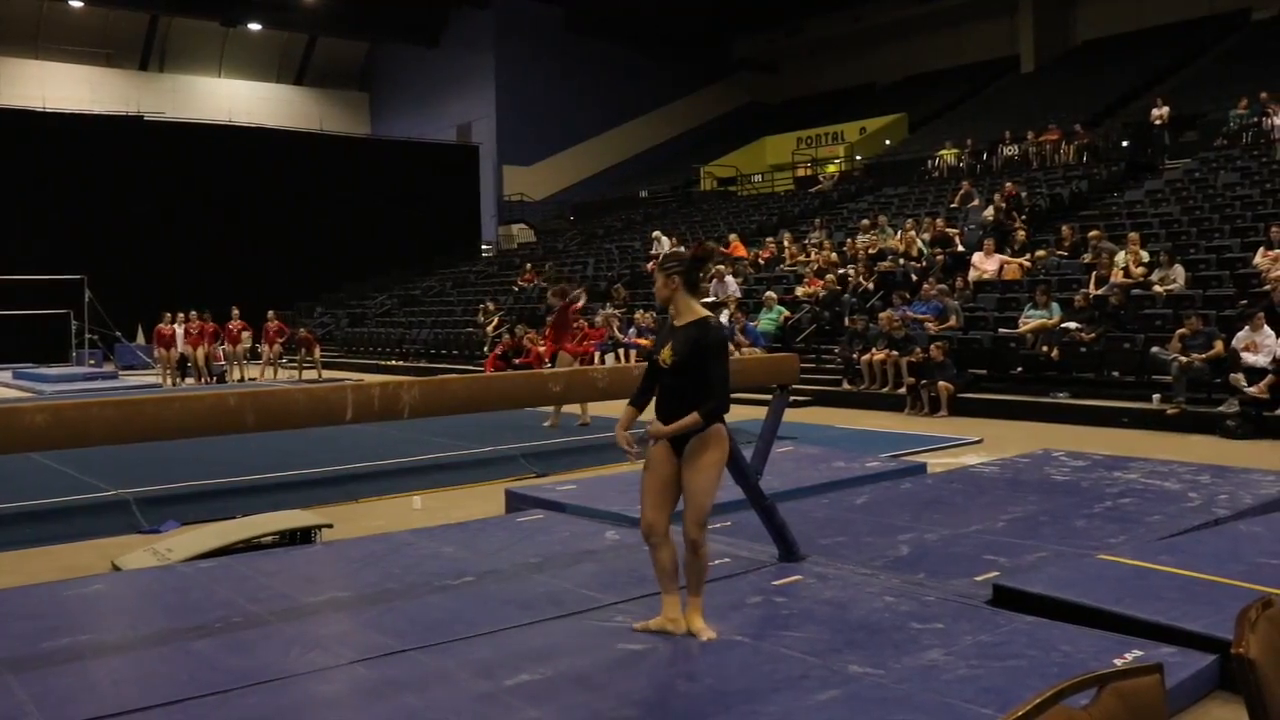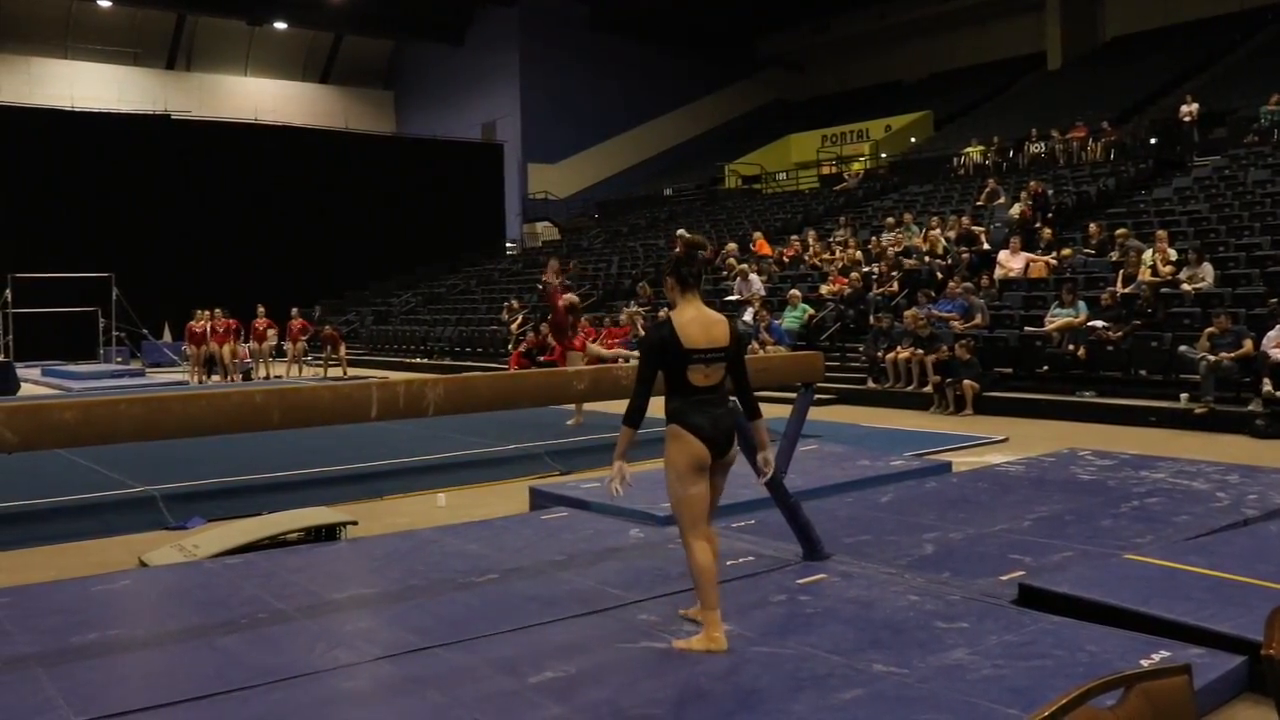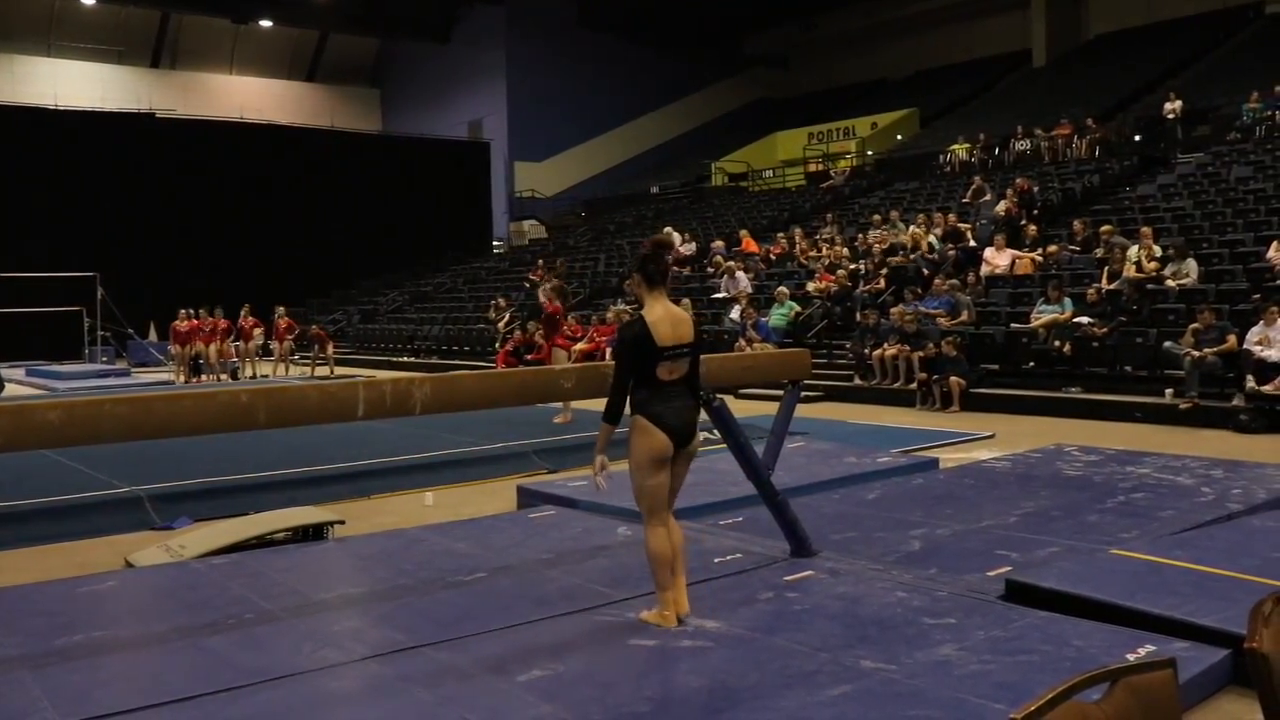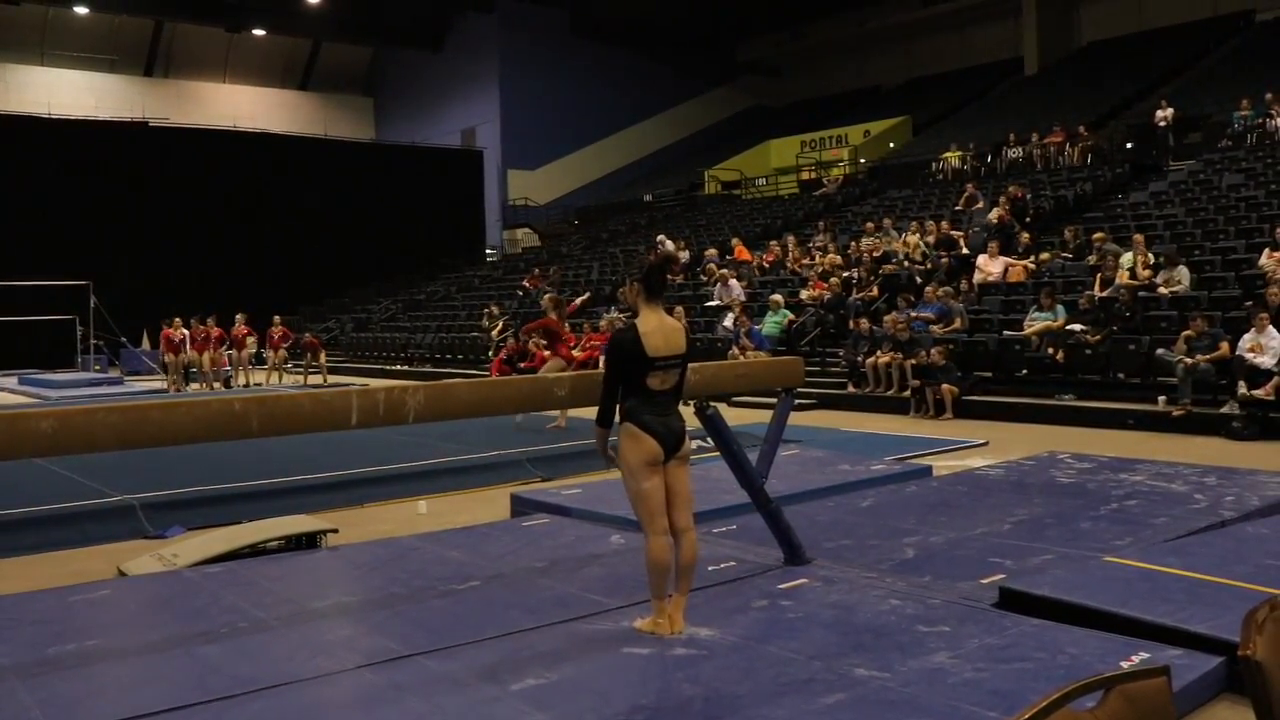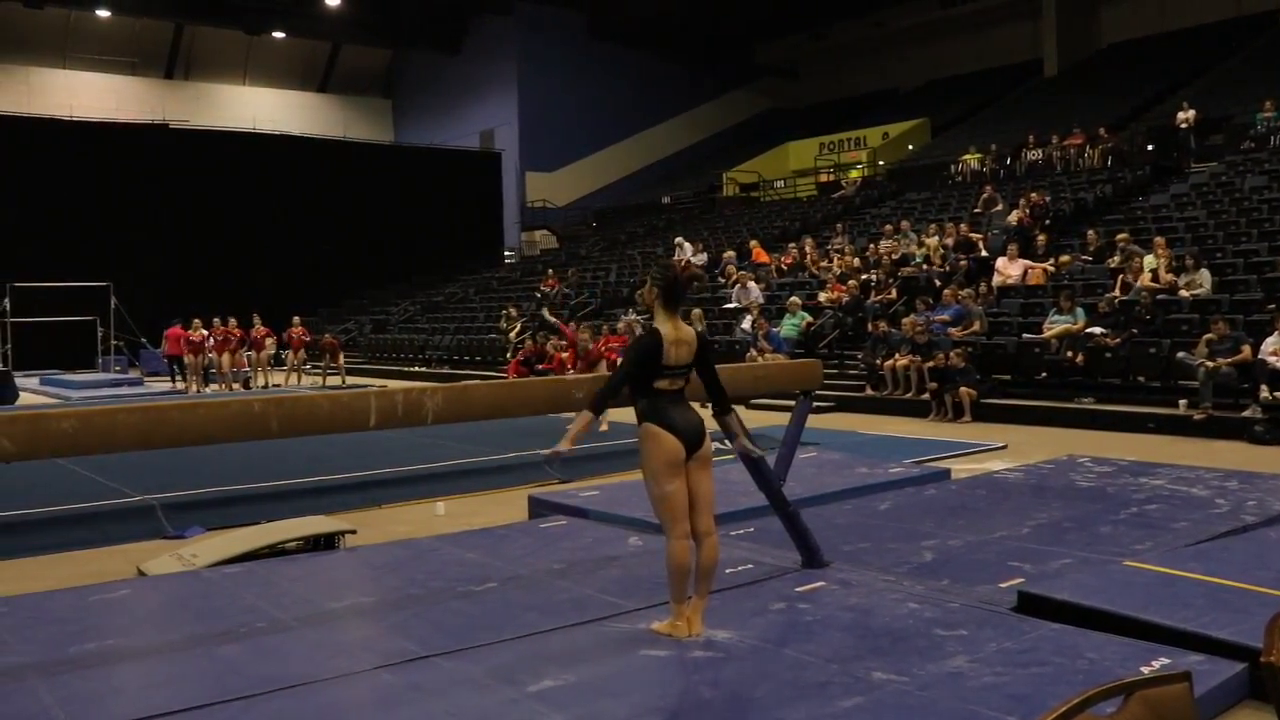
dt=1s
person 1, frame 1
left shoulder: (709, 331)
right shoulder: (668, 329)
left elbow: (718, 401)
right elbow: (648, 383)
left wrist: (670, 431)
right wrist: (624, 423)
left hip: (705, 439)
right hip: (667, 440)
left knee: (693, 534)
right knee: (652, 527)
left ankle: (694, 612)
right ankle: (671, 613)
person 1, frame 2
left shoulder: (663, 332)
right shoulder: (727, 326)
left elbow: (641, 397)
right elbow: (745, 390)
left wrist: (619, 456)
right wrist: (764, 445)
left hip: (688, 434)
right hip: (724, 431)
left knee: (693, 535)
right knee: (703, 524)
left ankle: (713, 630)
right ankle: (707, 607)
person 1, frame 3
left shoulder: (634, 330)
right shoulder: (690, 323)
left elbow: (619, 393)
left wrist: (600, 450)
left hip: (652, 427)
right hip: (686, 422)
left knee: (654, 521)
right knee: (667, 513)
left ankle: (665, 609)
right ankle: (680, 598)
person 1, frame 4
left shoulder: (626, 337)
right shoulder: (682, 332)
left elbow: (610, 396)
left wrist: (602, 443)
left hip: (642, 435)
right hip: (676, 430)
left knee: (656, 530)
right knee: (683, 526)
left ankle: (661, 616)
right ankle: (678, 611)
person 1, frame 5
left shoulder: (648, 341)
right shoulder: (697, 339)
left elbow: (612, 388)
right elbow: (717, 390)
left wrist: (572, 435)
right wrist: (738, 436)
left hip: (661, 434)
right hip: (695, 429)
left knee: (678, 532)
right knee: (705, 529)
left ankle: (679, 618)
right ankle: (697, 613)
